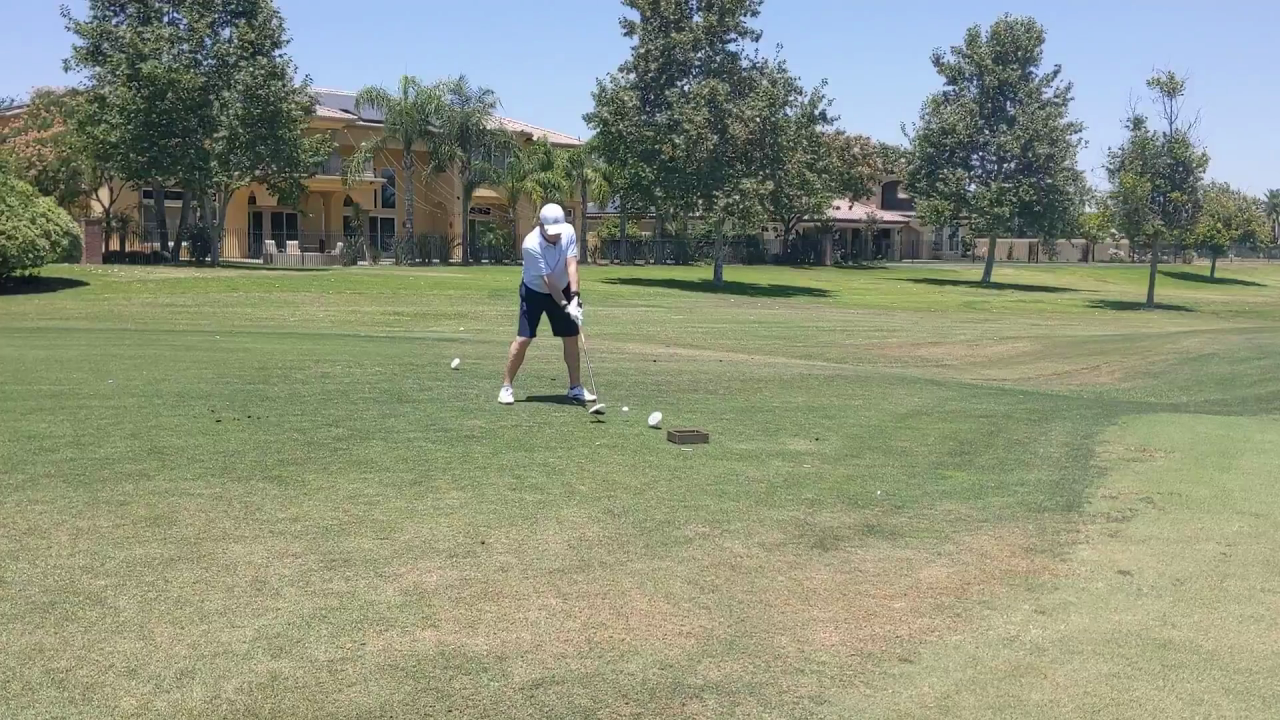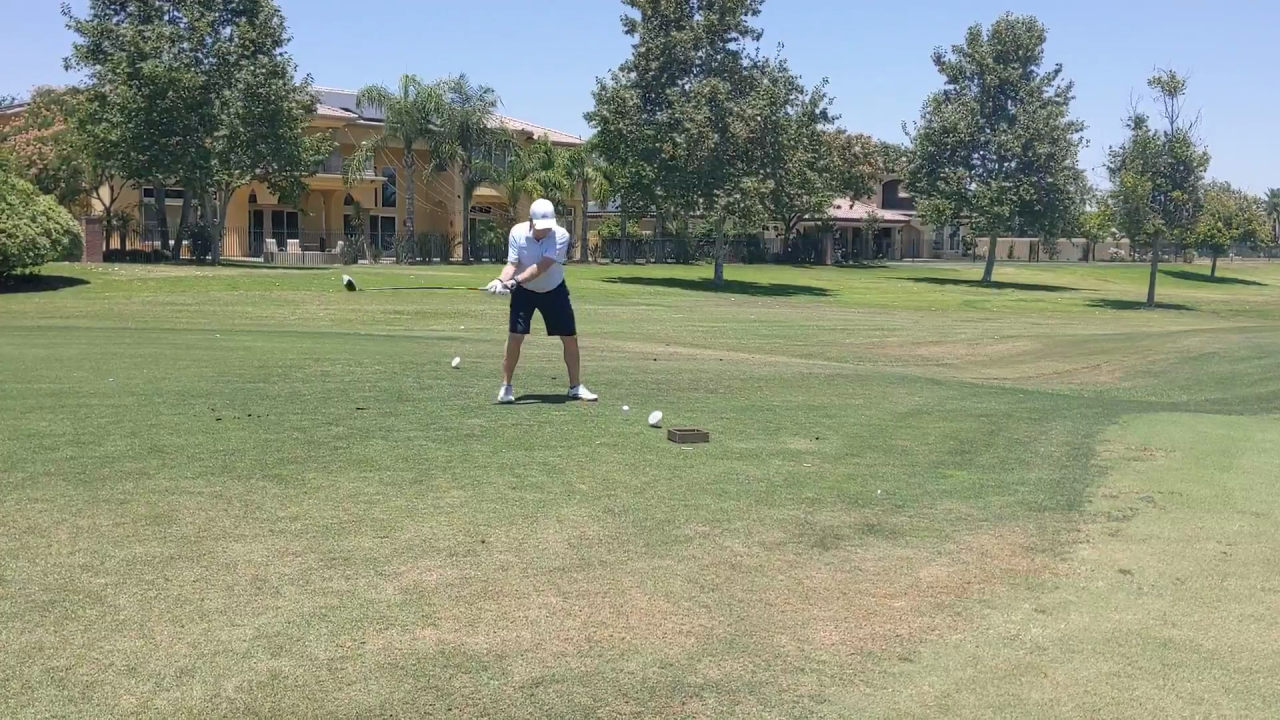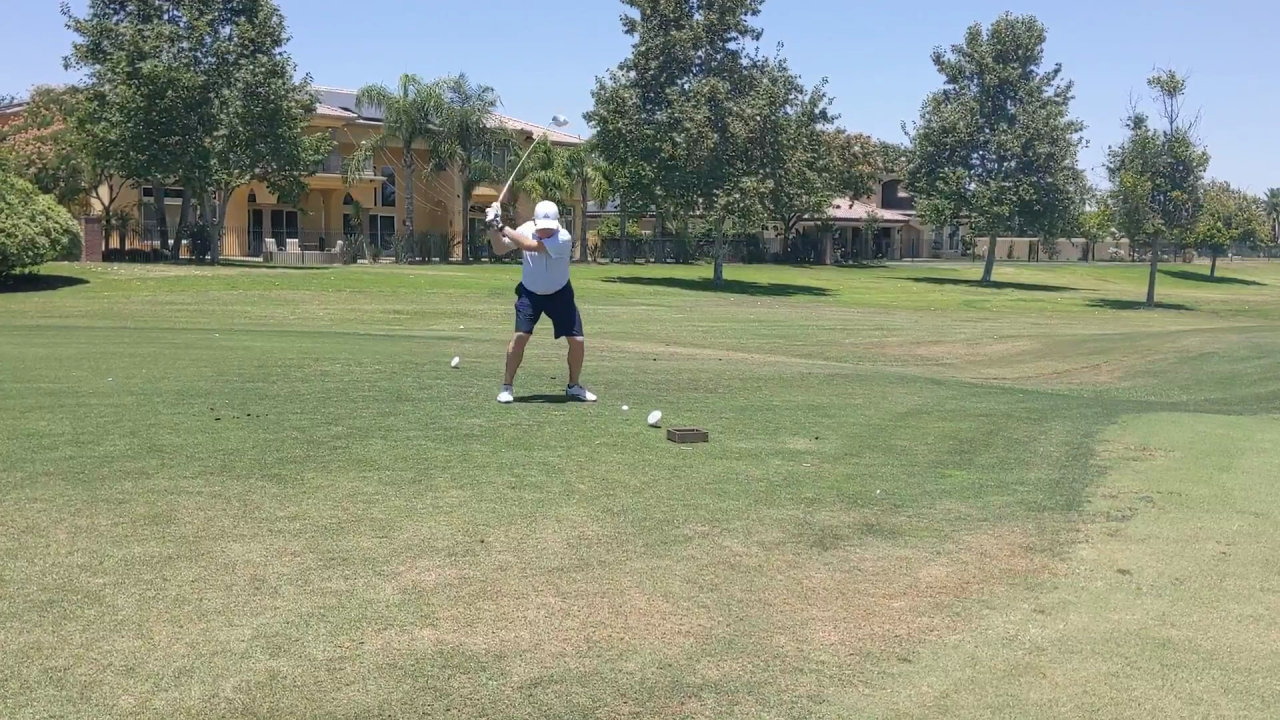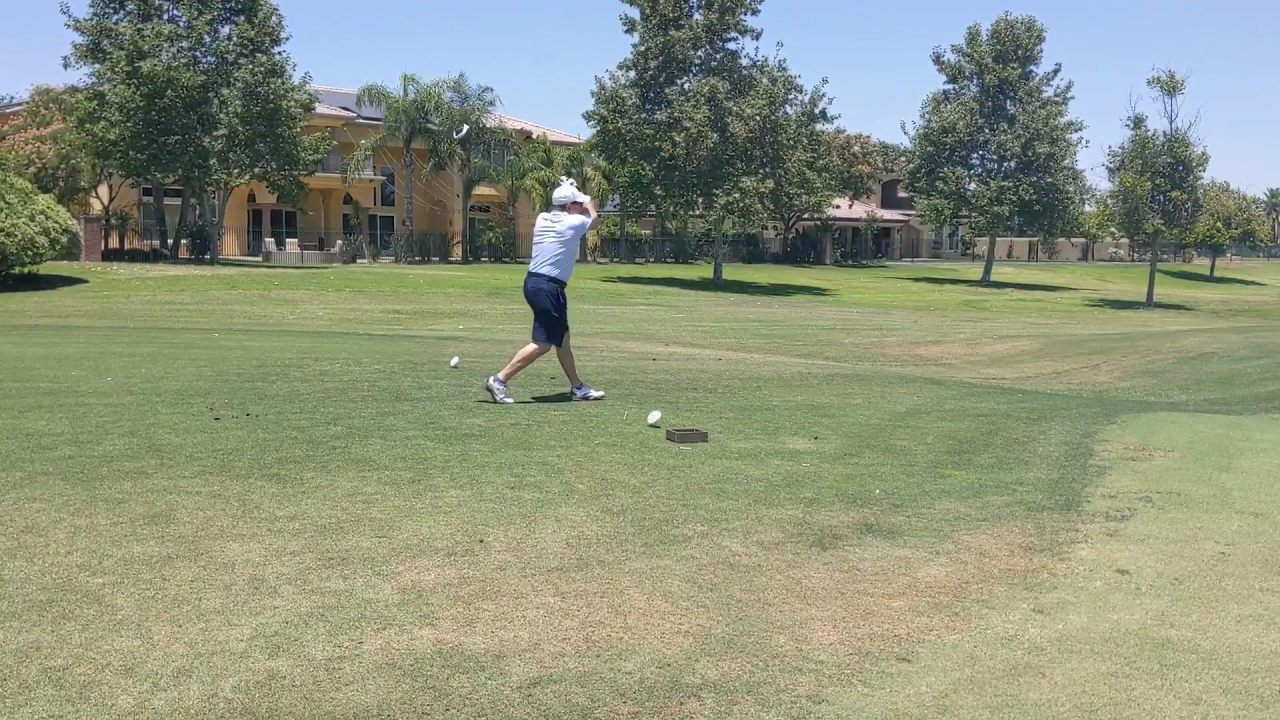
dt=0.5s
person 1, frame 1
left shoulder: (569, 232)
right shoulder: (531, 245)
left elbow: (571, 266)
right elbow: (547, 280)
left wrist: (575, 296)
right wrist: (565, 305)
left hip: (562, 290)
right hip: (534, 292)
left knee: (571, 338)
right knee: (523, 339)
left ankle: (575, 387)
right ankle: (507, 386)
person 1, frame 2
left shoulder: (561, 236)
right shoulder: (517, 232)
left elbow: (541, 267)
right elbow: (512, 264)
left wrist: (513, 283)
right wrist: (501, 280)
left hip: (555, 291)
right hip: (524, 291)
left knee: (570, 338)
right knee: (516, 336)
left ankle: (575, 387)
right ankle: (506, 386)
person 1, frame 3
left shoulder: (563, 238)
right shoulder: (526, 229)
left elbow: (529, 245)
right elbow: (499, 249)
left wrist: (502, 227)
right wrist: (494, 226)
left hip: (559, 294)
right hip: (530, 293)
left knee: (577, 341)
right knee: (520, 336)
left ankle: (574, 386)
right ankle: (507, 386)
person 1, frame 4
left shoulder: (543, 219)
right shoulder: (573, 224)
right elbow: (594, 216)
right wrist: (585, 201)
left hip: (536, 283)
right hip: (547, 288)
left knee: (562, 337)
right knee: (542, 343)
left ankle: (577, 387)
right ankle: (500, 380)
